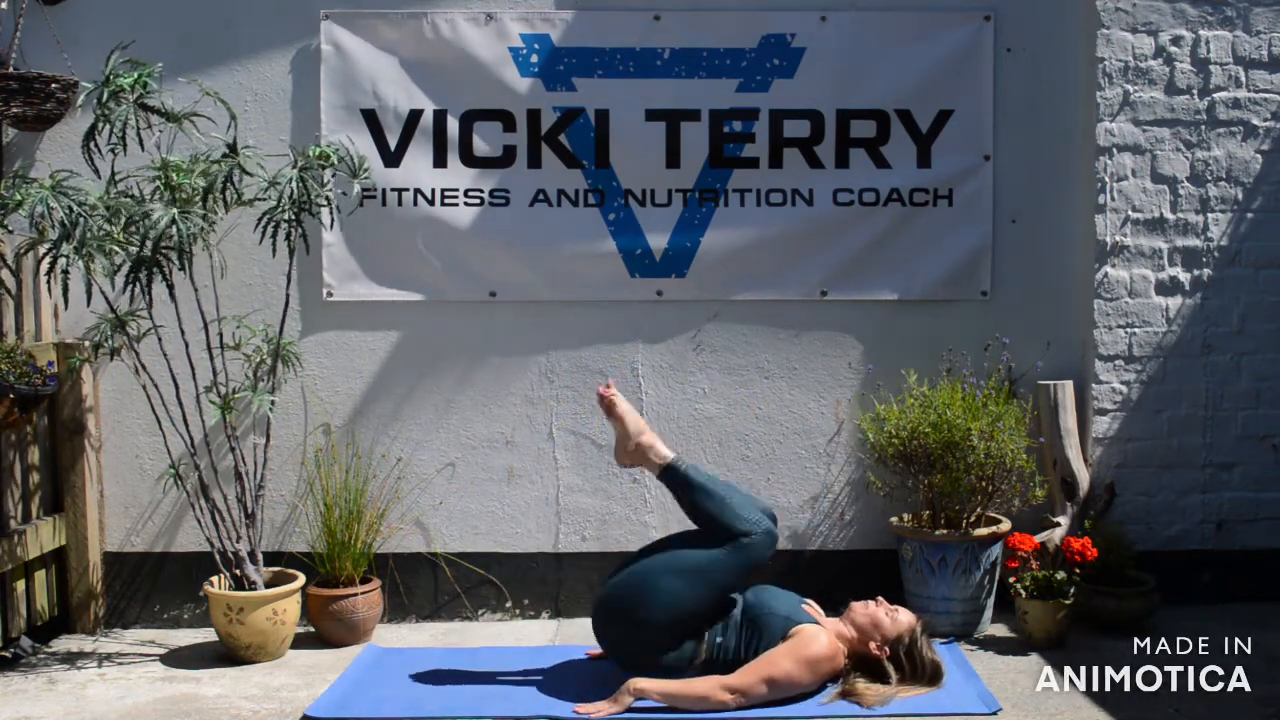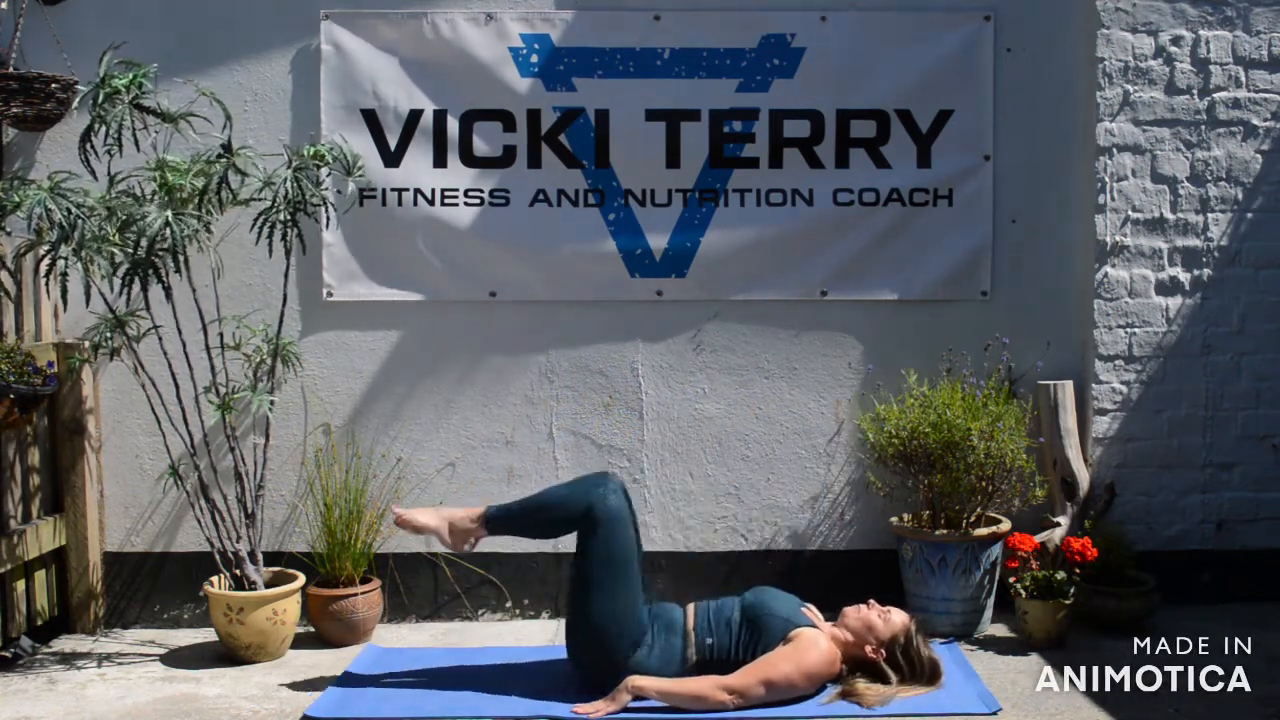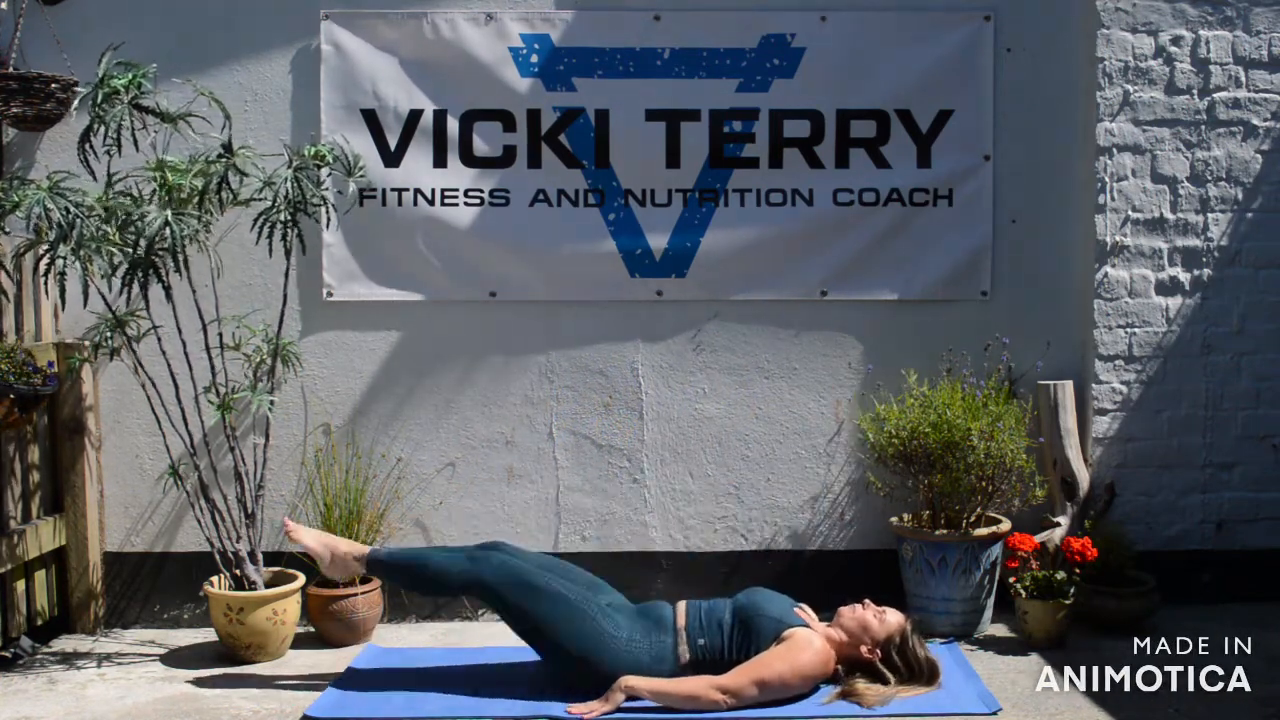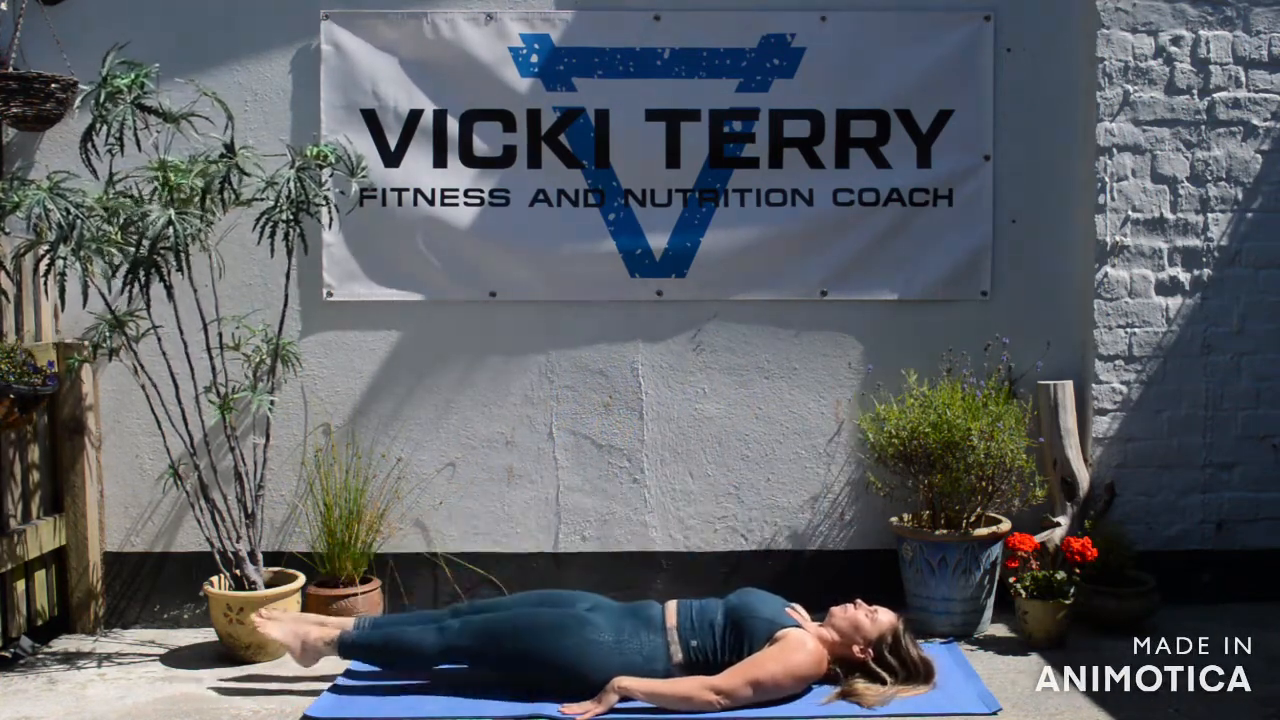
dt=0.5s
person 1, frame 1
left shoulder: (821, 651)
right shoulder: (820, 623)
left wrist: (638, 688)
left knee: (757, 533)
right knee: (754, 527)
left ankle: (652, 454)
right ankle: (650, 453)
person 1, frame 2
left shoulder: (818, 656)
right shoulder: (813, 626)
left hip: (630, 657)
right hip: (654, 626)
left knee: (605, 496)
right knee: (608, 496)
left ankle: (473, 522)
right ankle: (476, 522)
person 1, frame 3
left shoulder: (811, 658)
right shoulder: (807, 625)
left hip: (627, 649)
right hip: (637, 617)
left knee: (487, 567)
right knee: (498, 558)
left ankle: (354, 559)
right ankle: (357, 557)
person 1, frame 4
left shoulder: (806, 655)
right shoulder: (800, 623)
left hip: (619, 651)
right hip: (628, 616)
left knee: (463, 635)
right knee: (473, 613)
left ankle: (328, 638)
right ankle: (332, 631)
